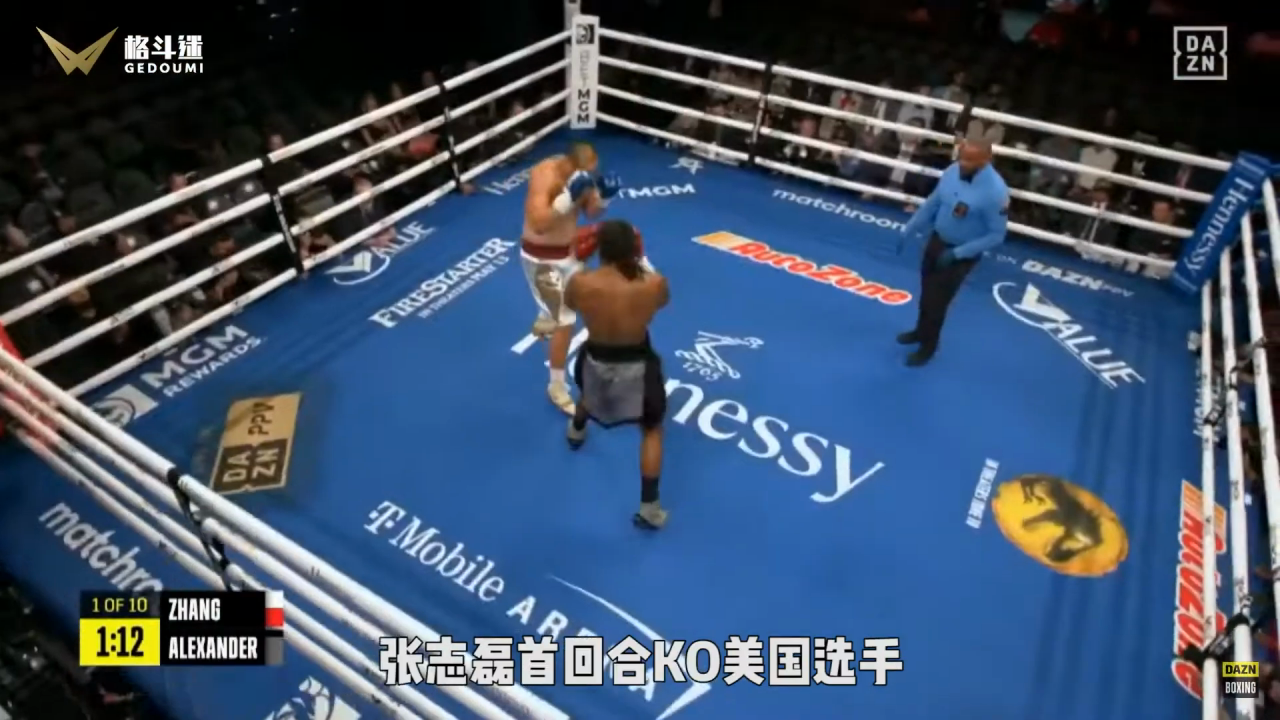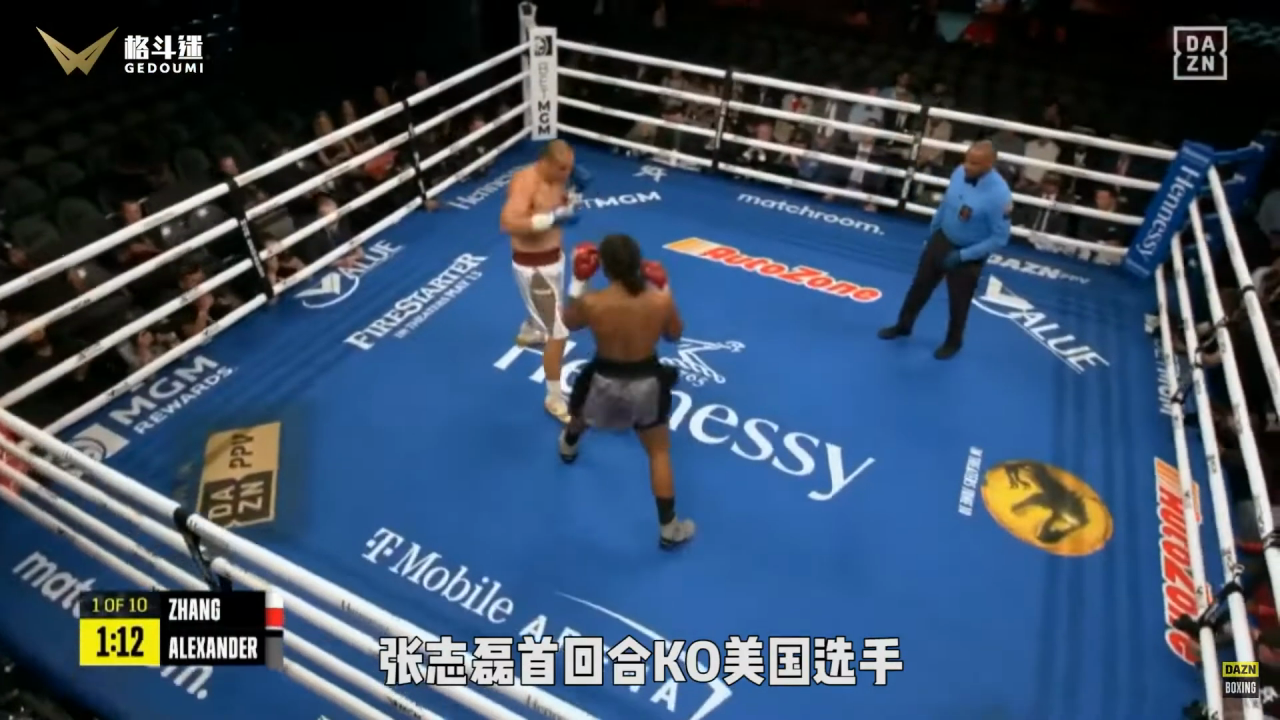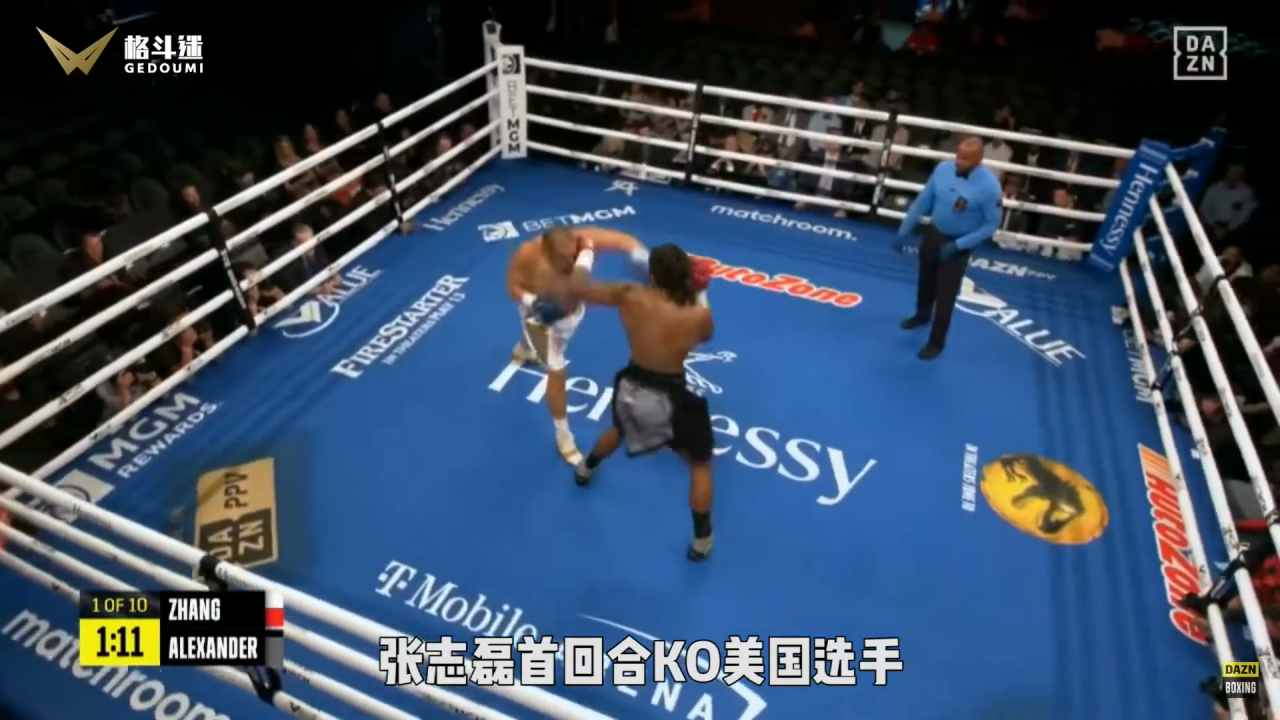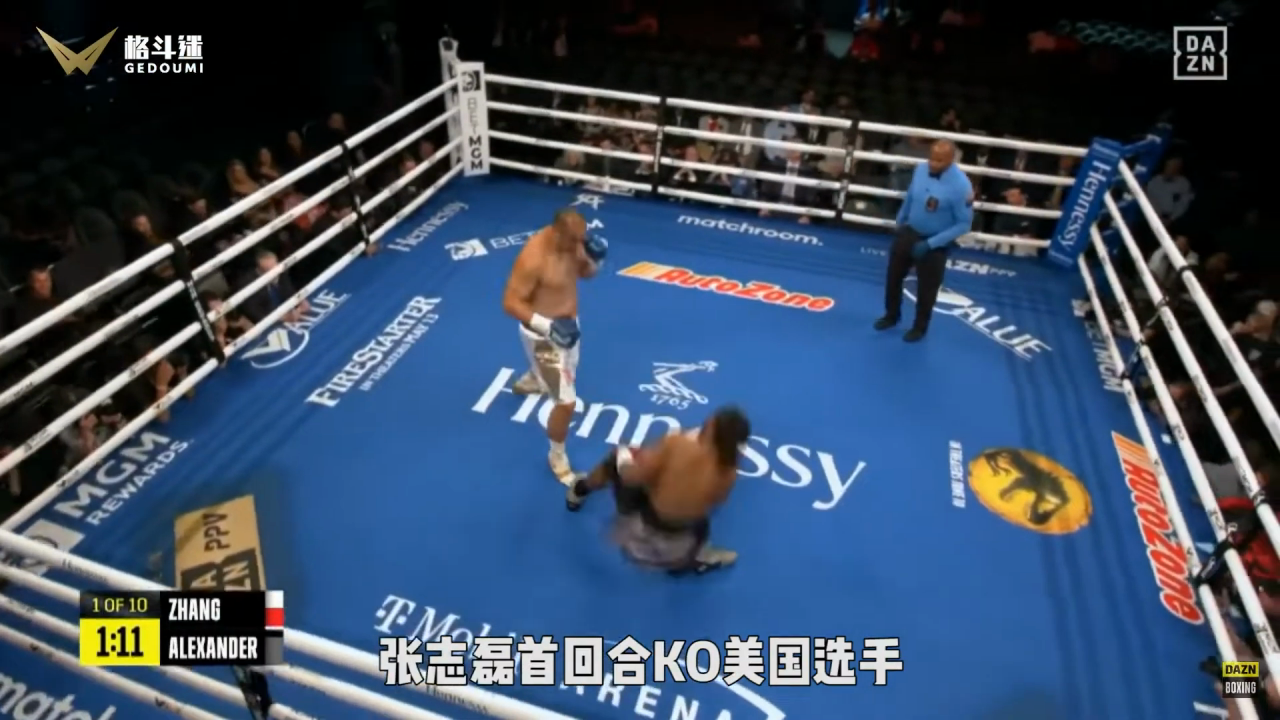
dt=0.5s
person 1, frame 1
left shoulder: (581, 282)
right shoulder: (652, 283)
left elbow: (570, 303)
right wrist: (642, 260)
left hip: (597, 362)
right hip: (636, 367)
left knee: (591, 391)
right knee: (652, 433)
left ankle: (576, 432)
right ankle: (649, 508)
person 1, frame 2
left shoulder: (592, 303)
right shoulder: (661, 301)
left elbow: (570, 322)
right elbow: (674, 335)
left wrist: (577, 281)
left hip: (605, 380)
right hip: (646, 382)
left knee: (583, 408)
right knee: (659, 454)
left ankle: (568, 445)
right ankle: (669, 529)
person 1, frame 3
left shoulder: (632, 296)
right shoulder: (699, 315)
left elbow: (583, 290)
right wrist: (701, 294)
left hip: (632, 388)
right hip: (668, 400)
left knee: (620, 429)
right knee: (701, 464)
left ankle: (586, 469)
right ankle: (701, 540)
person 1, frame 4
left shoulder: (677, 445)
right shoulder: (728, 475)
left elbow: (633, 477)
left wrist: (623, 459)
left hip: (644, 532)
right hip: (677, 546)
left knee: (616, 463)
left ankle: (577, 493)
right ankle: (702, 555)
person 2, frame 1
left shoulder: (580, 174)
right shoulder: (544, 176)
left elbow: (592, 210)
right elbow: (539, 223)
left wrist: (603, 193)
right wrist: (570, 194)
left hip: (567, 249)
right hip: (542, 258)
left knee: (563, 296)
right knee: (565, 322)
left ankle: (543, 323)
right ankle: (558, 389)
person 2, frame 2
left shoulder: (556, 178)
right shoulder: (525, 182)
left elbow: (566, 209)
right elbow: (510, 223)
left wrist: (572, 192)
right wrist: (554, 217)
left hip: (552, 257)
right hip: (533, 266)
left knee: (544, 306)
right knee: (558, 334)
left ankle: (529, 333)
right ankle: (554, 399)
person 2, frame 3
left shoulder: (582, 239)
right shoulder: (527, 253)
left elbow: (620, 239)
right elbow: (513, 286)
left wrist: (638, 252)
right wrist: (534, 304)
left hip: (572, 308)
right hip: (540, 314)
left knee: (557, 343)
right knee: (557, 373)
left ankle: (523, 349)
right ankle: (563, 437)
person 2, frame 4
left shoulder: (571, 237)
right shoulder: (533, 257)
left elbow: (586, 273)
right elbow: (511, 304)
left wrist: (595, 257)
right wrist: (548, 328)
left hip: (568, 321)
right hip: (543, 334)
left knee: (565, 367)
right knee: (566, 401)
left ankle: (530, 381)
right ankle: (557, 455)
person 3, frame 1
left shoulder: (995, 191)
right shoulder: (953, 171)
left elbow: (996, 235)
right elbow: (932, 203)
left wrist: (957, 253)
right wrist: (908, 230)
left hip: (963, 254)
right hip: (937, 241)
left knee: (936, 297)
right knee: (928, 290)
left ankle: (927, 346)
right ankle: (923, 331)
person 3, frame 2
left shoulder: (999, 195)
right shoulder: (960, 173)
left elbow: (1000, 238)
left wrist: (962, 255)
right wrist: (934, 230)
left hip: (969, 253)
right hip: (942, 239)
left knee: (959, 300)
right knee: (921, 283)
left ankle: (953, 342)
right ankle: (903, 325)
person 3, frame 3
left shoulder: (989, 185)
right shoulder: (943, 168)
left elbow: (992, 224)
right elbow: (922, 201)
left wrist: (958, 244)
right wrist: (904, 230)
left hip: (958, 244)
right hip: (933, 233)
left knee: (945, 292)
right knee: (926, 279)
left ankle: (936, 341)
right ankle: (923, 314)
person 3, frame 4
left shoulder: (960, 186)
right shoulder: (921, 170)
left elbow: (964, 224)
left wrist: (930, 243)
right wrist: (899, 224)
left hip: (935, 244)
right hip: (909, 233)
left knee: (926, 287)
right knee: (894, 274)
left ankle: (920, 326)
right ankle: (892, 314)
